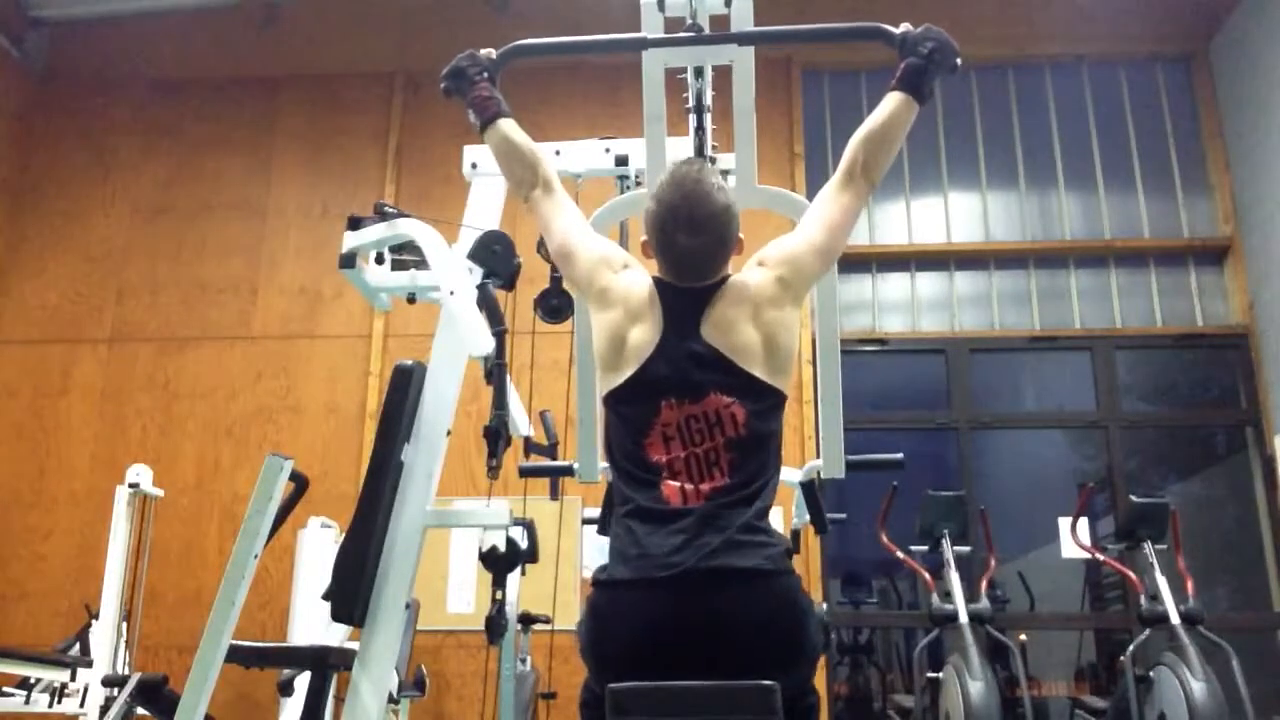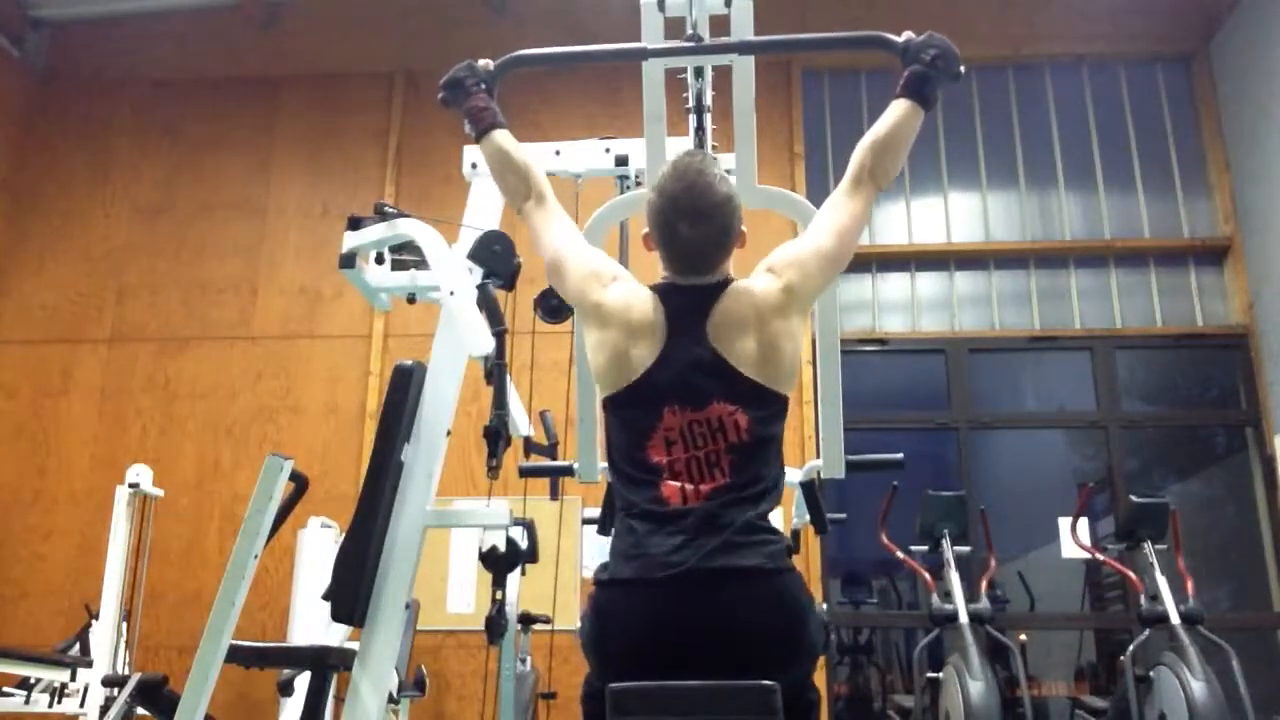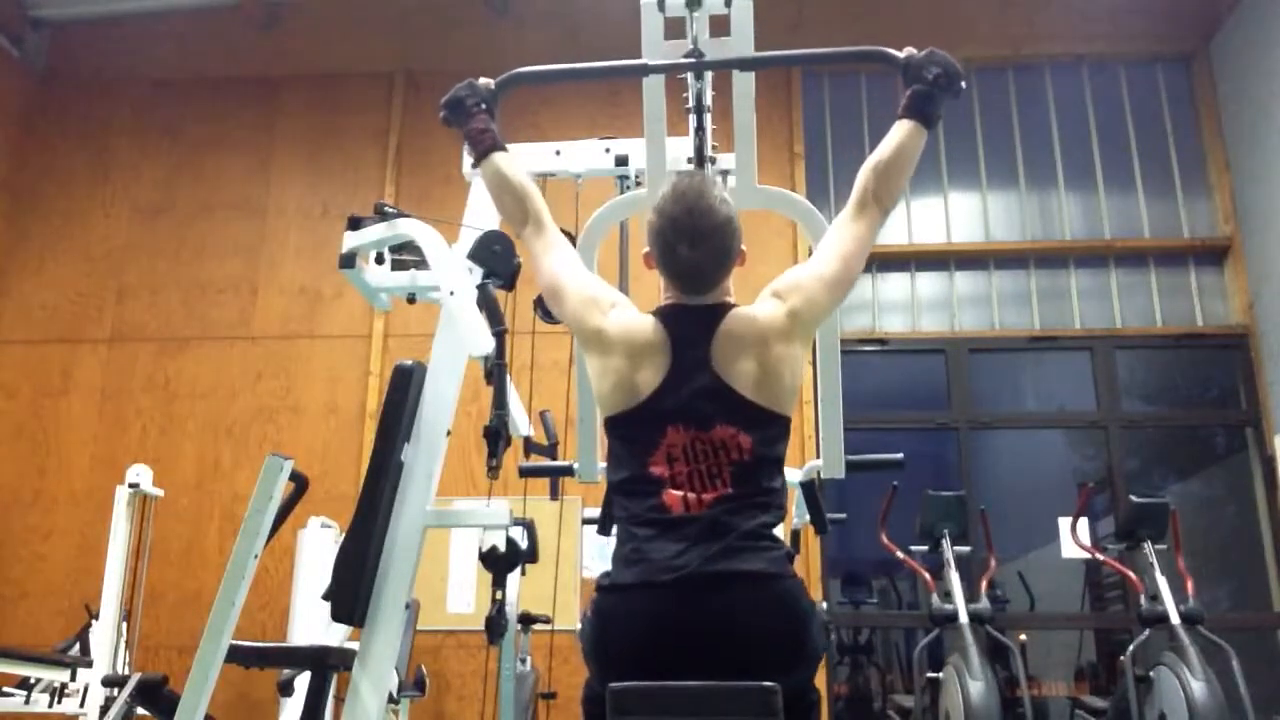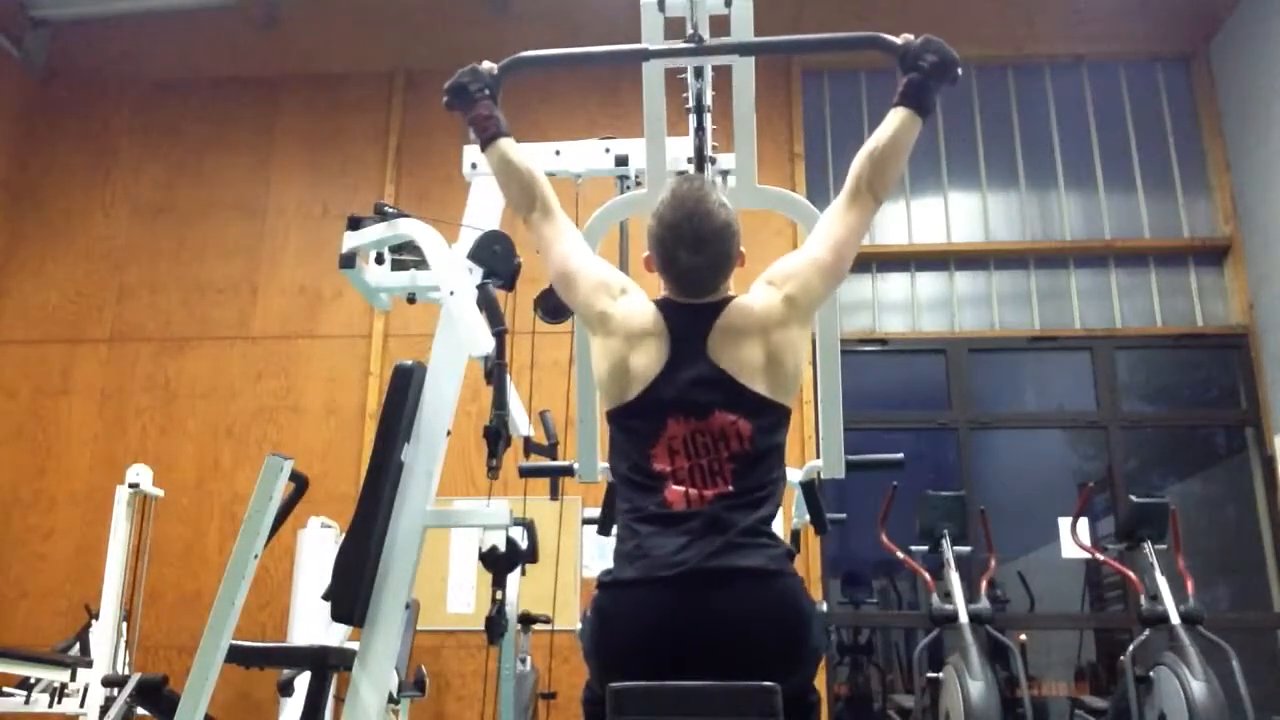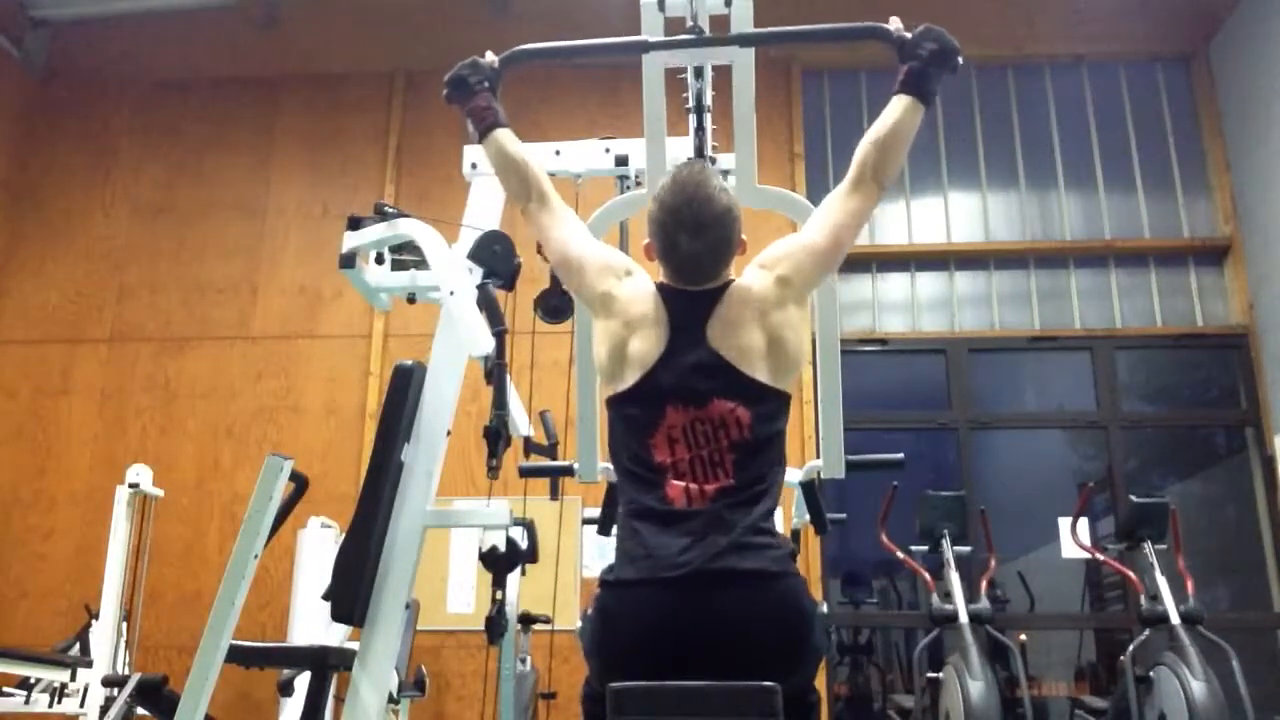
dt=0.3s
person 1, frame 1
left shoulder: (617, 300)
right shoulder: (769, 296)
left elbow: (541, 187)
right elbow: (854, 176)
left wrist: (486, 102)
right wrist: (911, 79)
left hip: (632, 607)
right hip: (758, 603)
person 1, frame 2
left shoulder: (614, 310)
right shoulder: (774, 303)
left elbow: (534, 199)
right elbow: (861, 182)
left wrist: (481, 113)
right wrist: (918, 85)
left hip: (635, 608)
right hip: (759, 604)
person 1, frame 3
left shoulder: (613, 334)
right shoulder: (777, 327)
left elbow: (535, 224)
right elbow: (866, 206)
left wrist: (481, 131)
right wrist: (921, 103)
left hip: (636, 613)
right hip: (762, 610)
person 1, frame 4
left shoulder: (618, 322)
right shoulder: (773, 316)
left elbow: (539, 208)
right elbow: (861, 193)
left wrist: (486, 117)
right wrist: (915, 92)
left hip: (636, 610)
right hip: (762, 606)
person 1, frame 5
left shoulder: (619, 303)
right shoulder: (774, 297)
left elbow: (538, 198)
right elbow: (865, 182)
left wrist: (483, 109)
right wrist: (915, 81)
left hip: (639, 607)
right hip: (761, 603)
